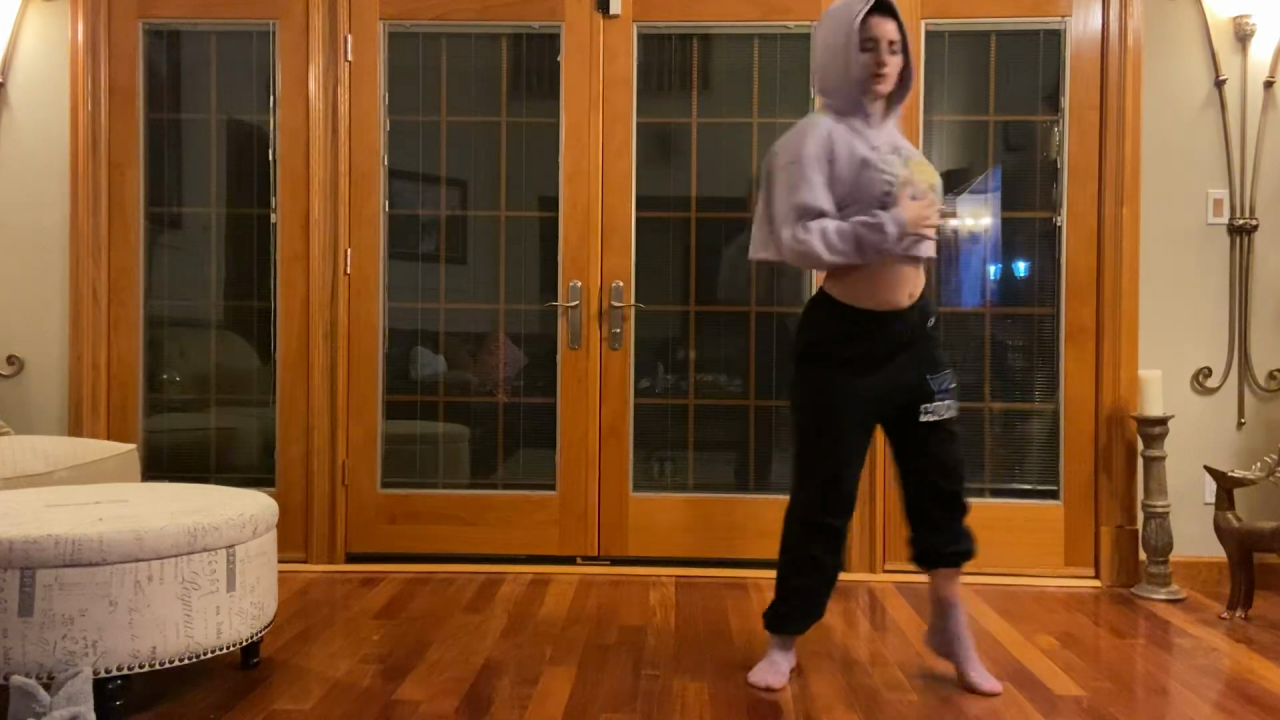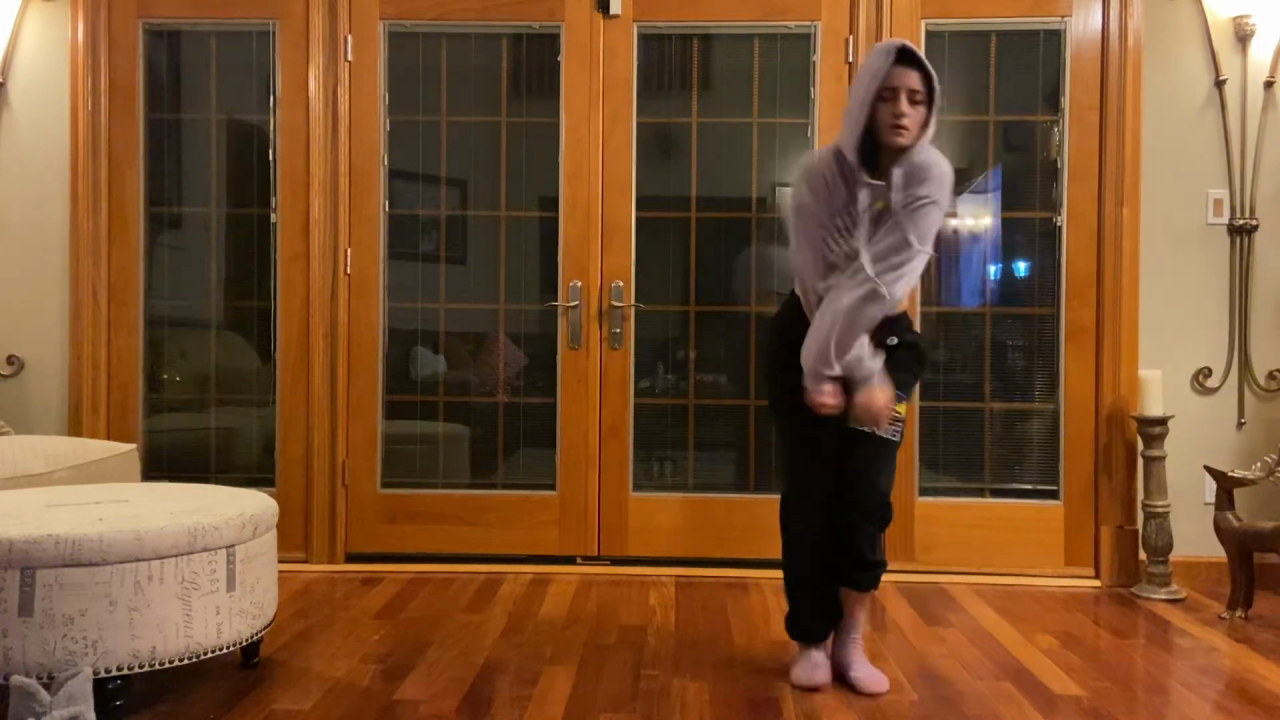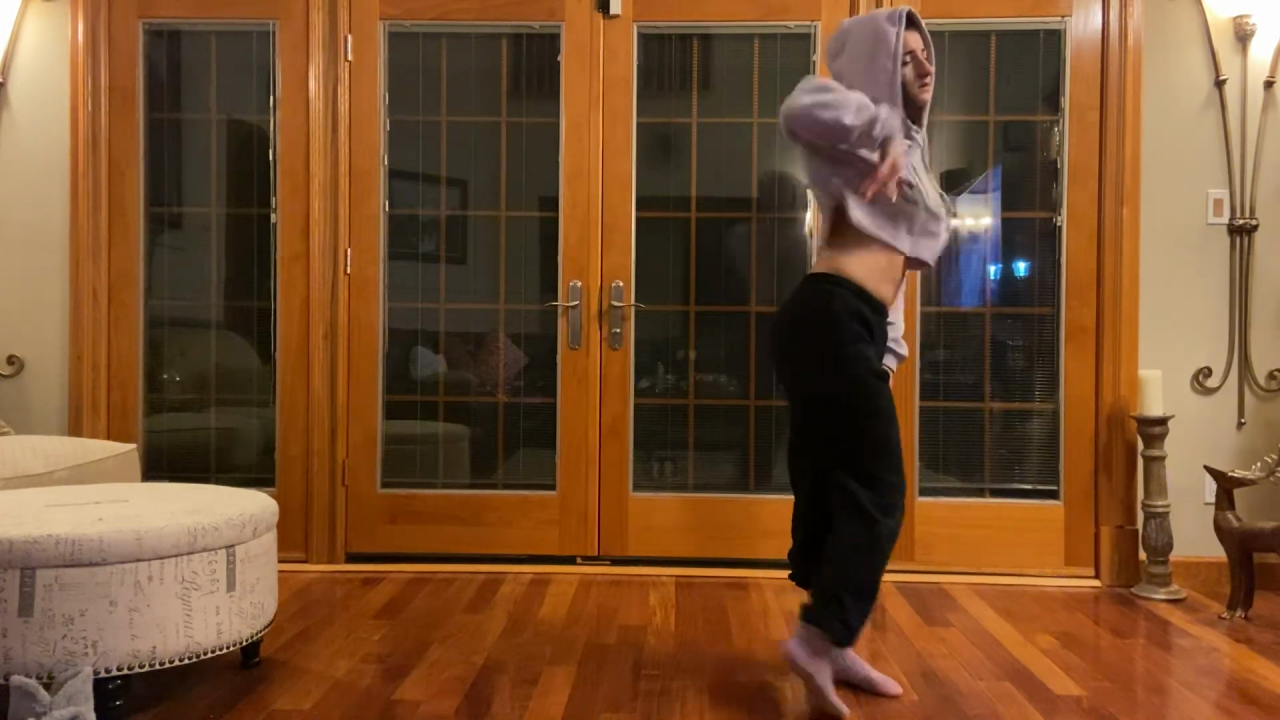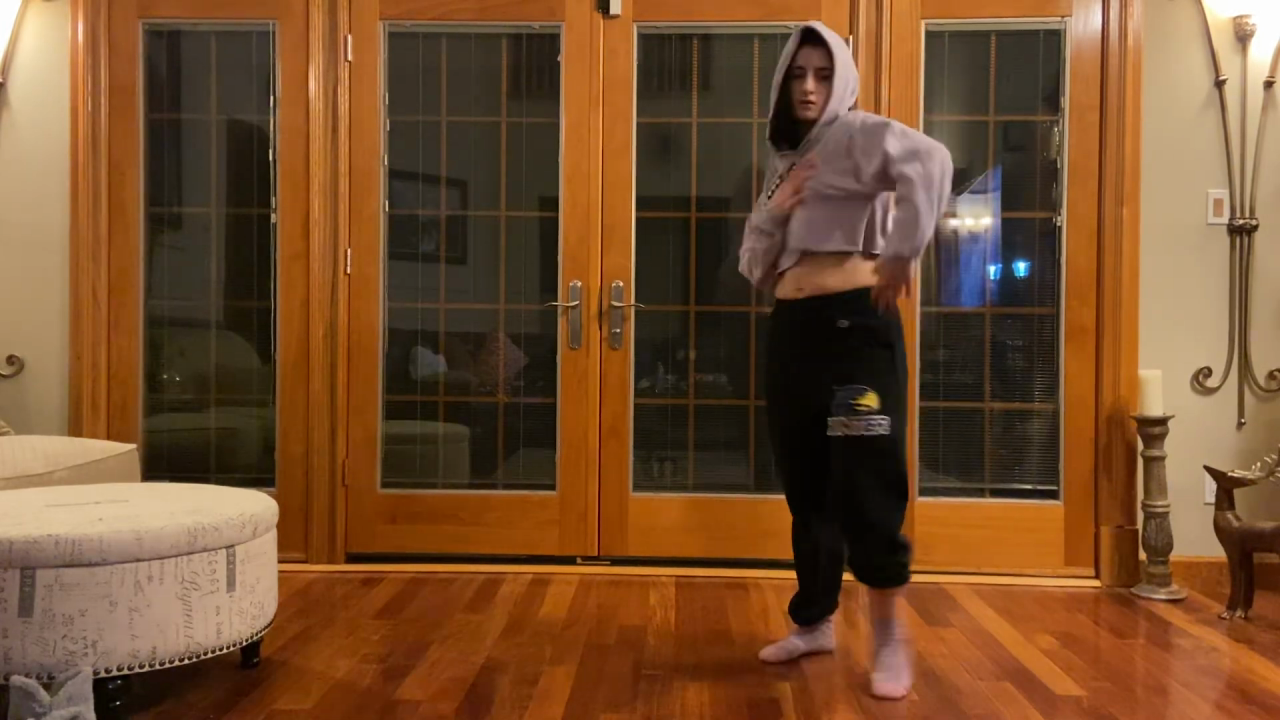
dt=1s
person 1, frame 1
left shoulder: (892, 137)
right shoulder: (814, 137)
right elbow: (800, 238)
right wrist: (890, 226)
left hip: (911, 333)
right hip: (841, 338)
left knee: (938, 479)
right knee: (824, 495)
left ankle: (951, 631)
right ankle: (784, 639)
person 1, frame 2
left shoulder: (931, 175)
right shoulder: (821, 174)
left elbow: (884, 279)
right elbow: (822, 284)
left wrist: (828, 366)
right wrist: (861, 375)
left hip: (885, 340)
right hip: (804, 337)
left knee: (863, 492)
right knee: (807, 492)
left ankle: (853, 640)
right ankle: (813, 638)
person 1, frame 3
left shoulder: (906, 151)
right shoulder: (873, 136)
right elbow: (802, 108)
left wrist: (889, 354)
right wrist: (885, 136)
left hip: (852, 328)
right hip: (831, 321)
left knee: (832, 489)
right knee: (876, 488)
left ankle: (832, 646)
right ankle: (820, 636)
person 1, frame 4
left shoulder: (854, 133)
right shoulder: (780, 167)
left elbow: (928, 160)
right elbow: (754, 268)
left wrist: (902, 254)
right wrist: (777, 212)
left hip: (856, 326)
right hip: (791, 332)
left knee: (865, 484)
right knee: (807, 489)
left ankle: (891, 636)
right ankle: (813, 621)
